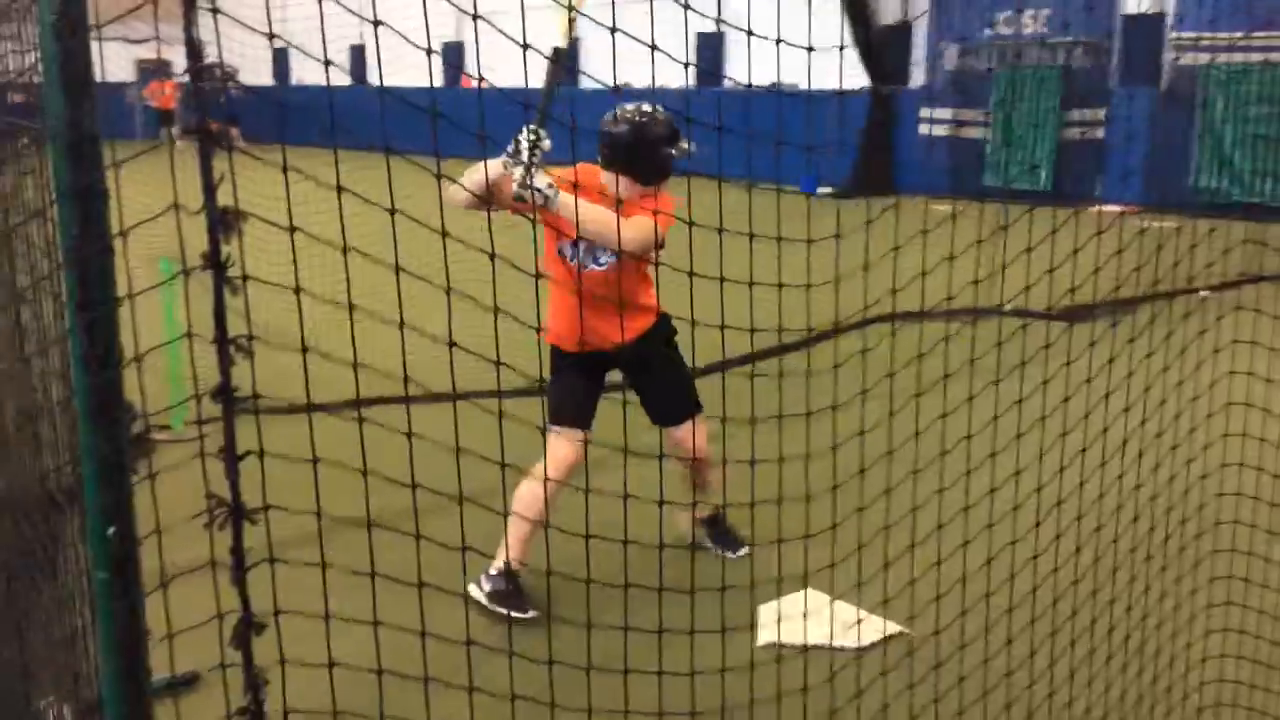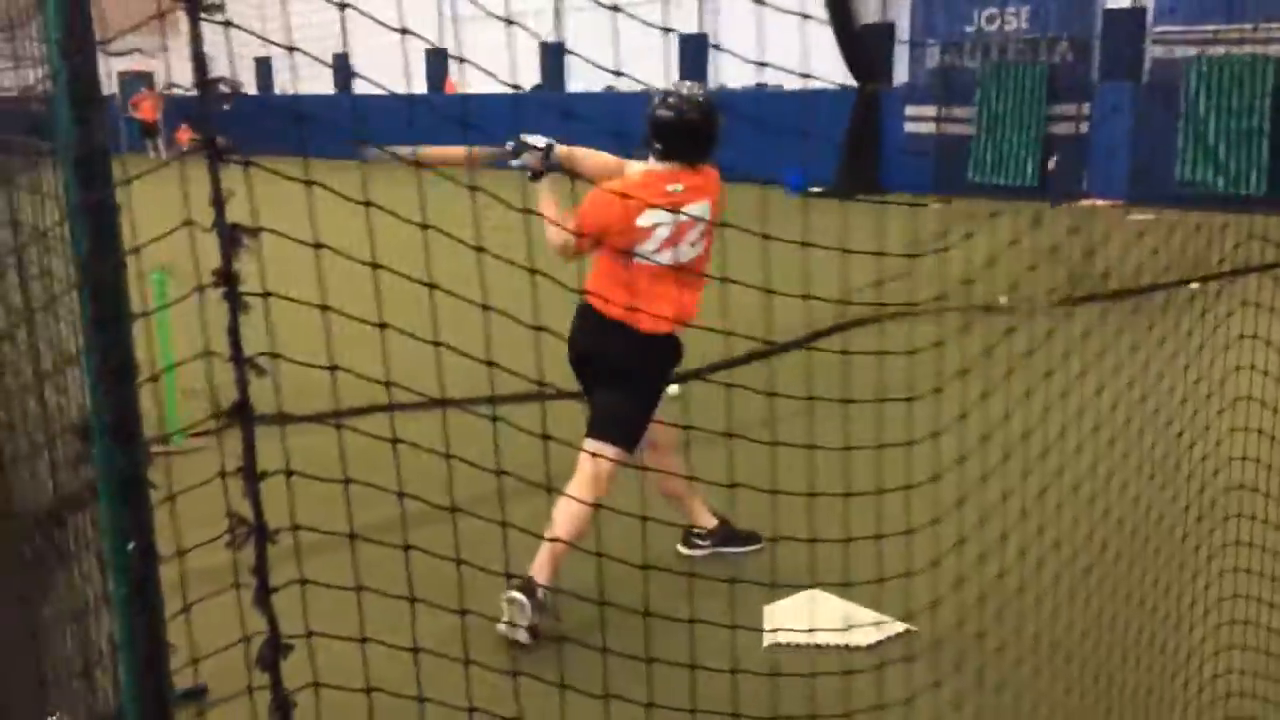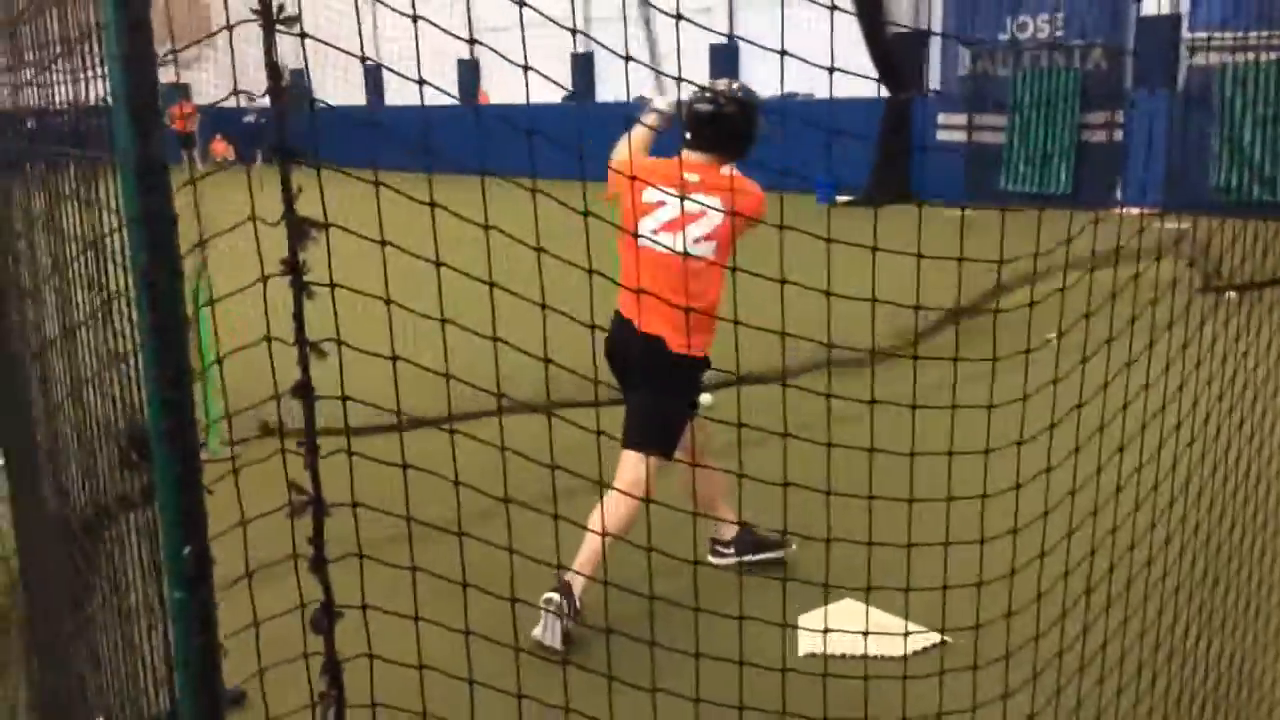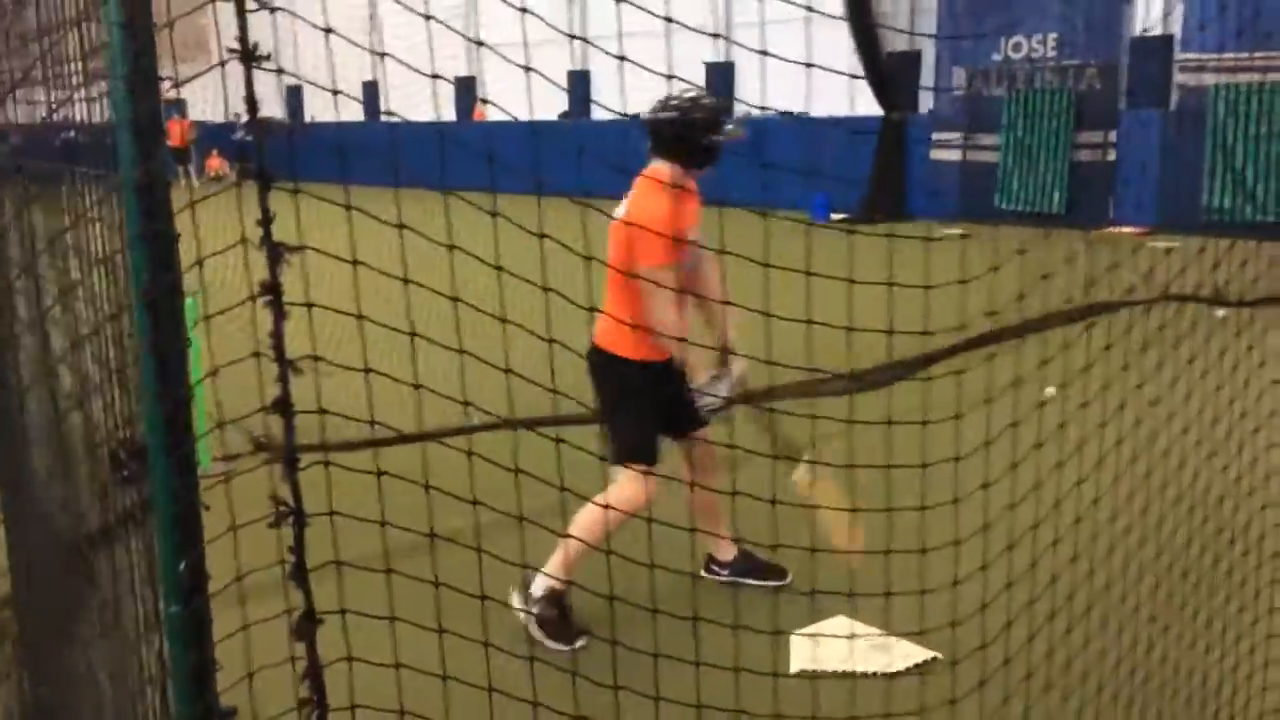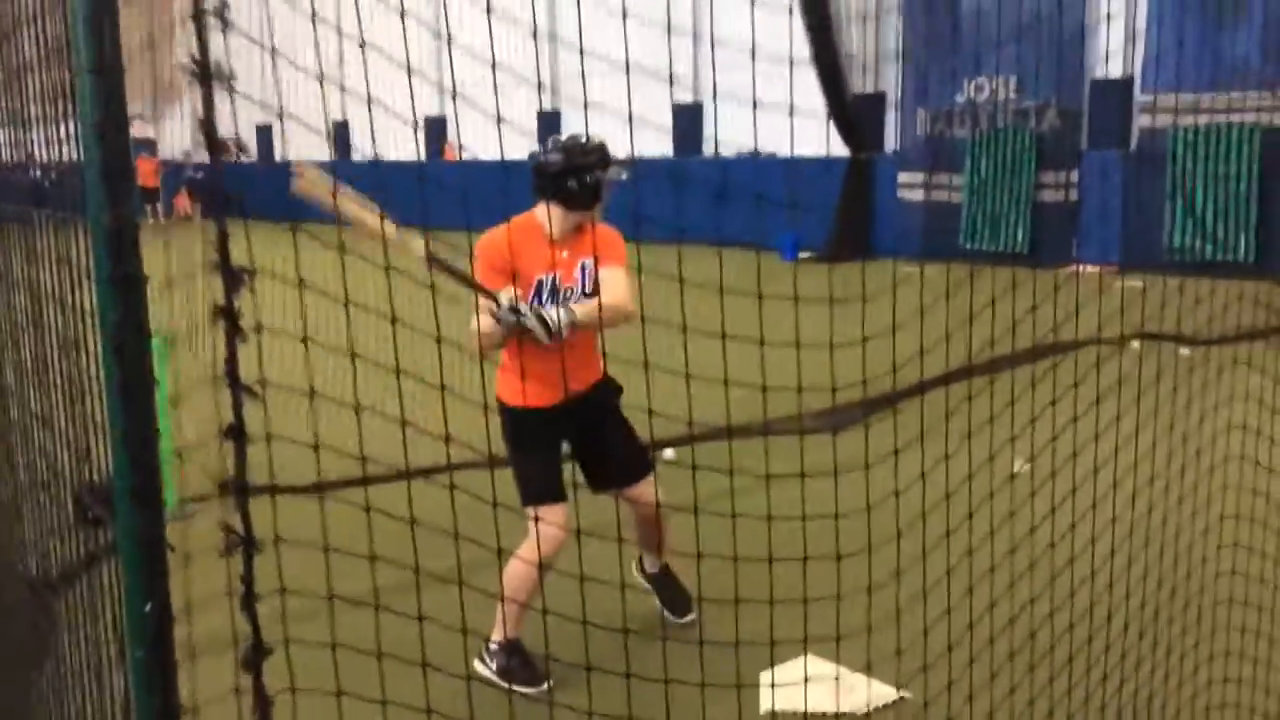
dt=0.5s
person 1, frame 1
left shoulder: (657, 206)
right shoulder: (566, 183)
left elbow: (623, 237)
right elbow: (460, 196)
left wrist: (549, 194)
right wrist: (510, 160)
left hip: (643, 332)
right hip: (575, 343)
left knee: (695, 442)
right knee: (560, 458)
left ankle: (708, 514)
right ankle: (498, 573)
person 1, frame 2
left shoulder: (616, 199)
right shoulder: (709, 185)
left elbow: (564, 244)
left wrist: (542, 172)
right wrist: (560, 152)
left hip: (593, 329)
right hip: (647, 344)
left knee: (649, 433)
right knee: (596, 468)
left ankle: (703, 527)
right ankle: (531, 588)
person 1, frame 3
left shoulder: (641, 176)
right shoulder: (746, 198)
left elbow: (620, 158)
left wrist: (653, 117)
right wrist: (720, 162)
left hip: (628, 333)
right hip: (675, 349)
left knee: (689, 434)
right knee: (634, 477)
left ankle: (729, 535)
right ankle: (567, 592)
person 1, frame 4
left shoulder: (681, 197)
right shoulder: (649, 212)
left elbow: (702, 278)
right elbow: (663, 316)
left wrist: (724, 347)
right wrist: (705, 366)
left hip: (662, 353)
right hip: (624, 357)
left knee: (701, 443)
right knee: (632, 491)
left ankle: (725, 556)
right ankle: (541, 592)
person 1, frame 5
left shoulder: (605, 239)
right shoulder: (500, 244)
left elbow: (622, 305)
right elbow: (484, 330)
left wrist: (563, 314)
right wrist: (503, 316)
left hip: (589, 391)
right hip: (527, 404)
left knee: (646, 497)
right knee: (550, 533)
left ankle: (654, 565)
right ankle: (498, 647)
